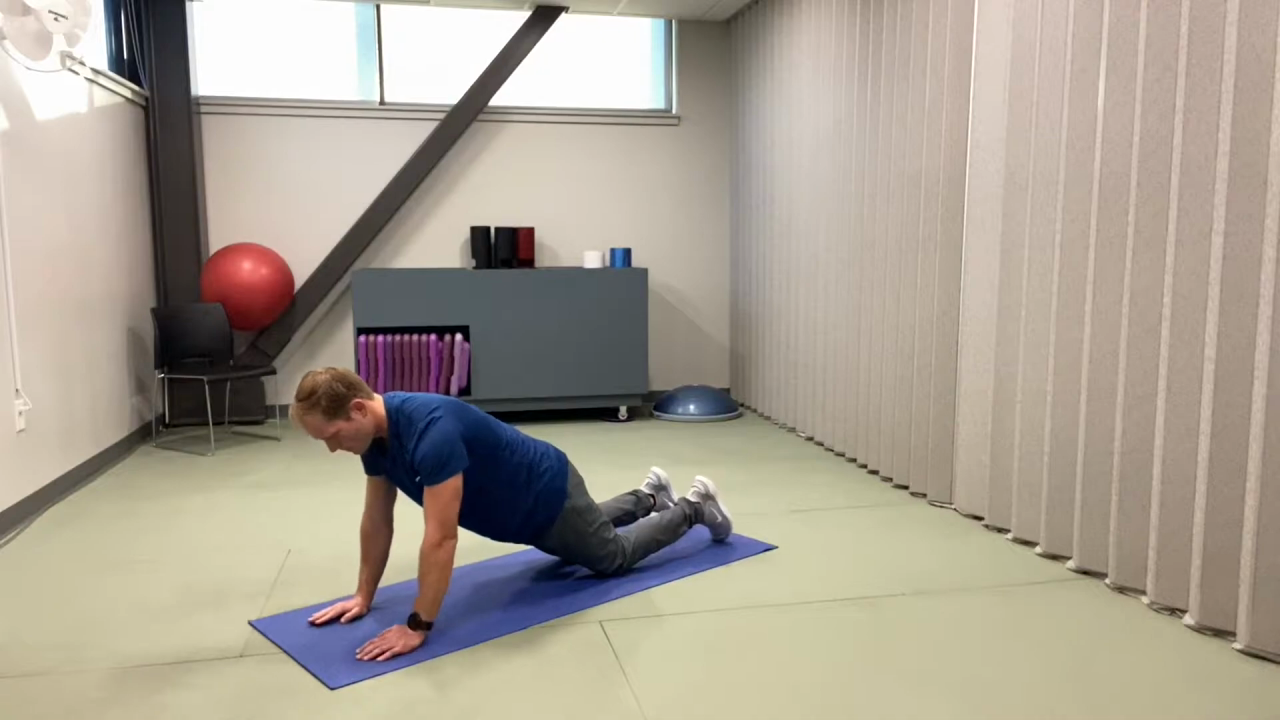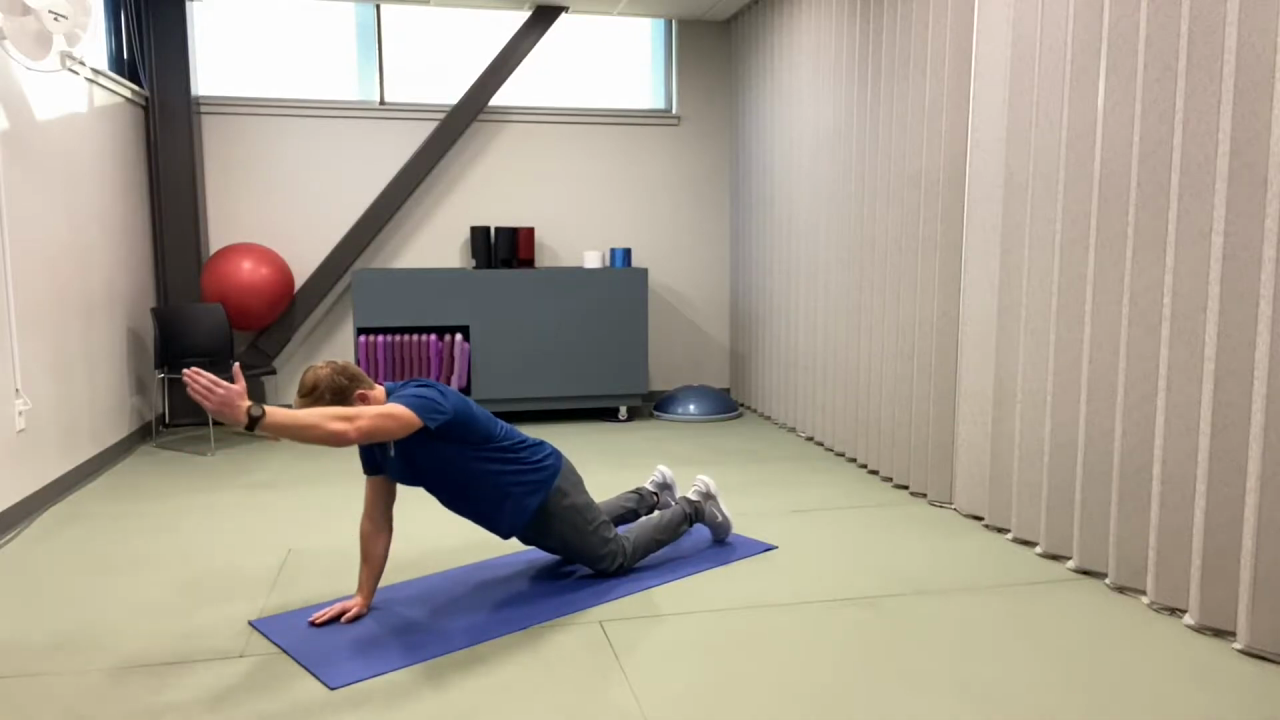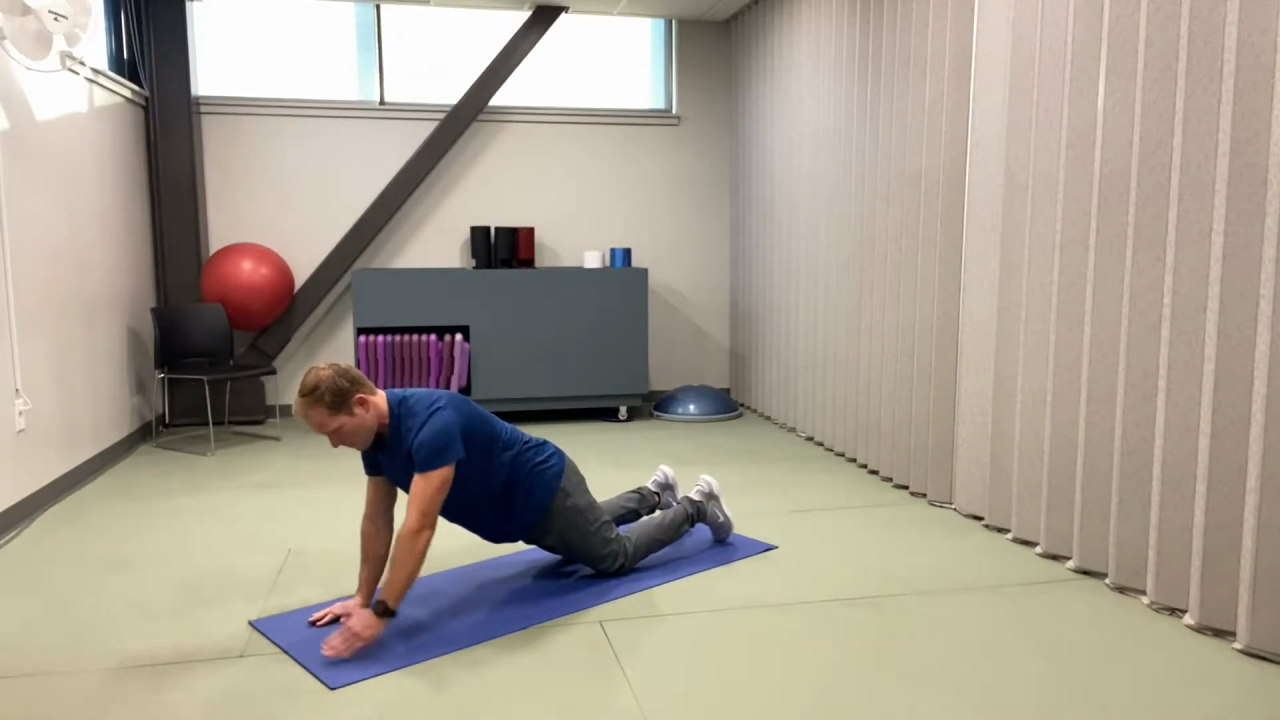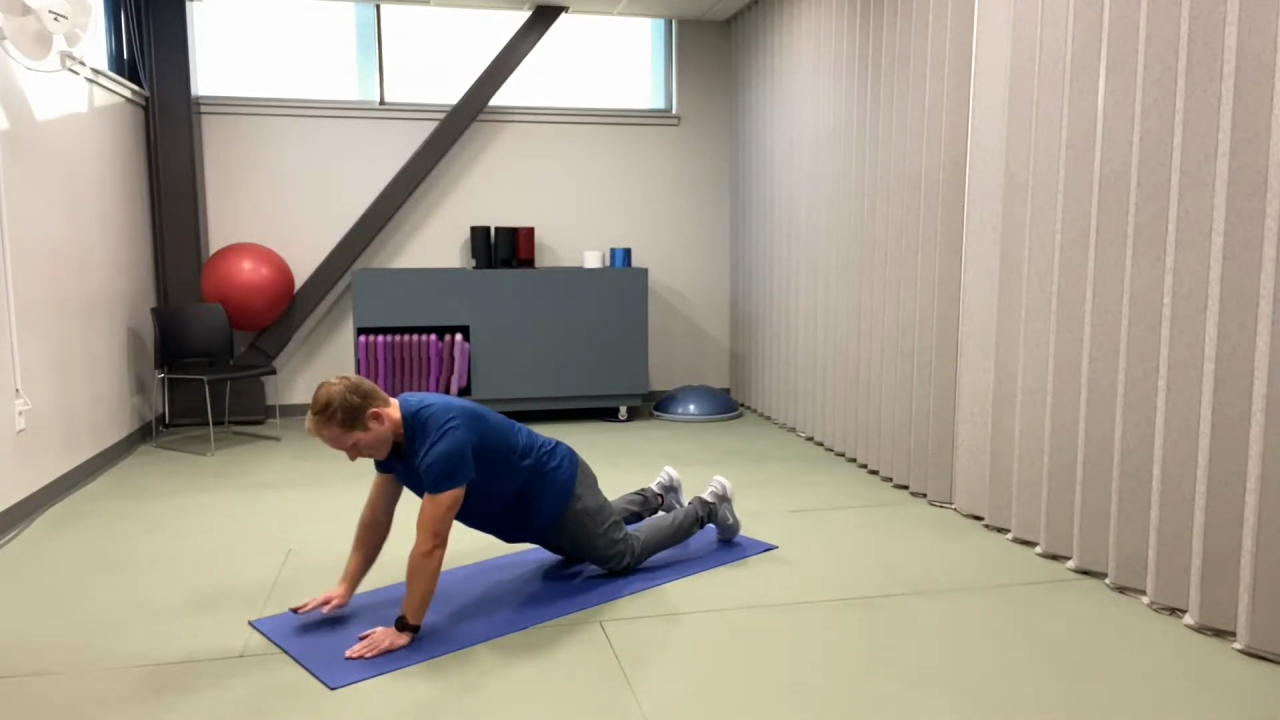
dt=0.7s
person 1, frame 1
left shoulder: (431, 429)
right shoulder: (375, 432)
left elbow: (440, 538)
right elbow: (376, 522)
left wrist: (418, 626)
right wrist: (364, 595)
left hip: (548, 493)
right hip: (520, 507)
left knee: (613, 557)
right knee: (570, 551)
left ankle: (694, 508)
right ankle: (647, 498)
person 1, frame 2
left shoulder: (423, 399)
right shoulder: (379, 432)
left elbow: (345, 428)
right elbow: (376, 520)
left wrist: (251, 414)
right wrist: (364, 595)
left hip: (543, 489)
right hip: (520, 505)
left knee: (612, 556)
right knee: (576, 548)
left ankle: (692, 506)
right ankle: (650, 495)
person 1, frame 3
left shoulder: (430, 421)
right shoulder: (373, 431)
left elbow: (418, 528)
right elbow: (377, 521)
left wrist: (379, 612)
right wrist: (367, 598)
left hip: (544, 489)
right hip: (512, 506)
left knee: (615, 558)
right knee: (589, 537)
left ankle: (696, 507)
right ankle: (653, 494)
person 1, frame 4
left shoulder: (442, 439)
right shoulder: (392, 428)
left elbow: (429, 544)
right elbow: (376, 518)
left wrist: (404, 628)
right wrist: (344, 588)
left hip: (556, 491)
right hip: (530, 505)
left knee: (624, 555)
right knee: (579, 552)
left ankle: (708, 506)
right ankle: (657, 493)
